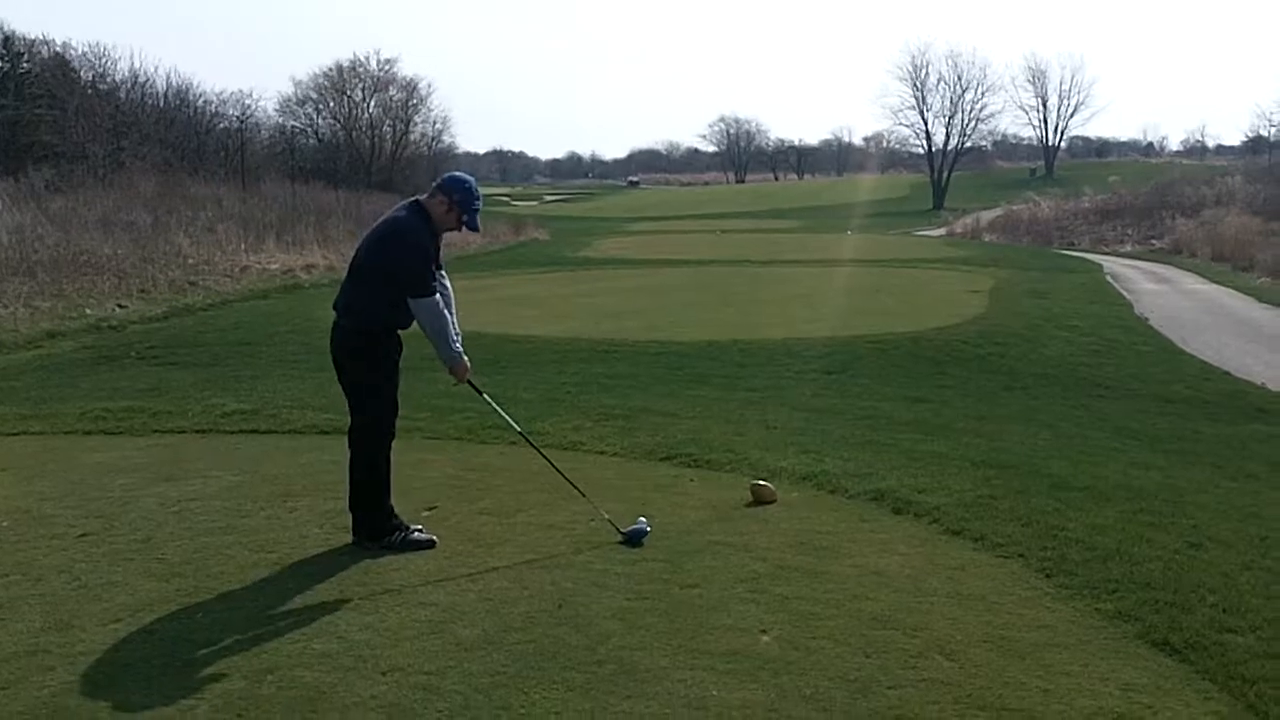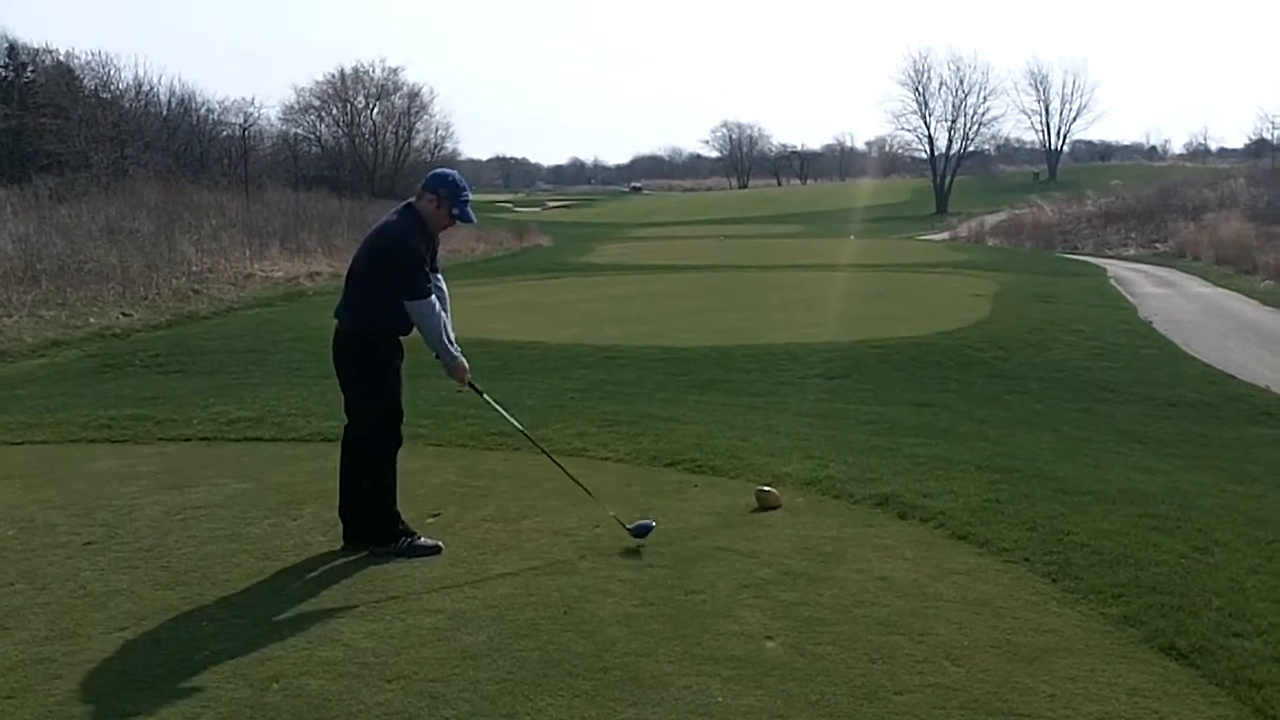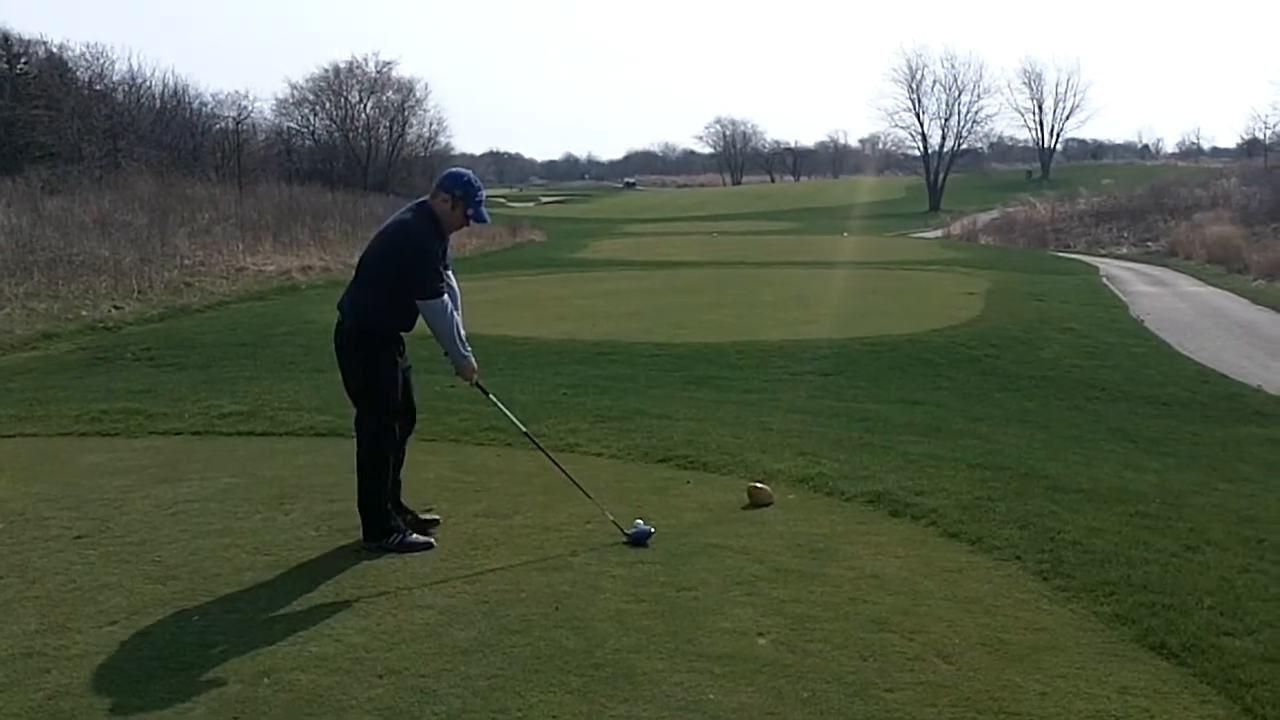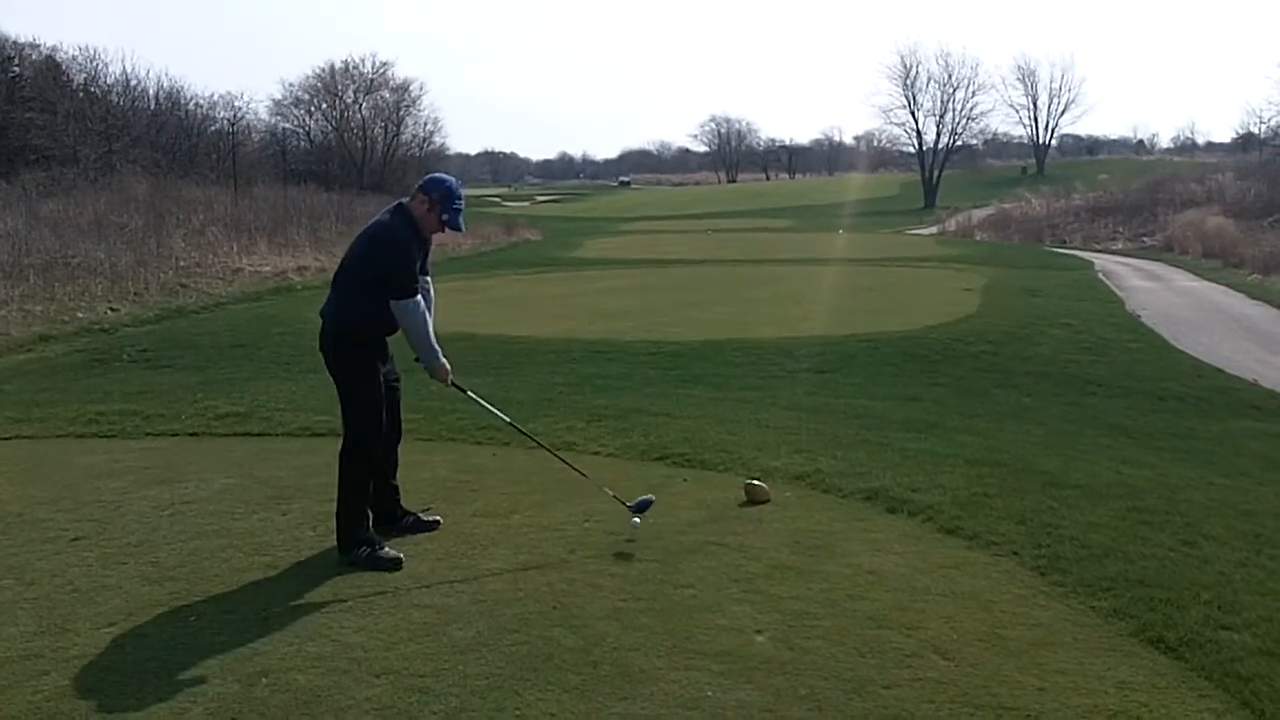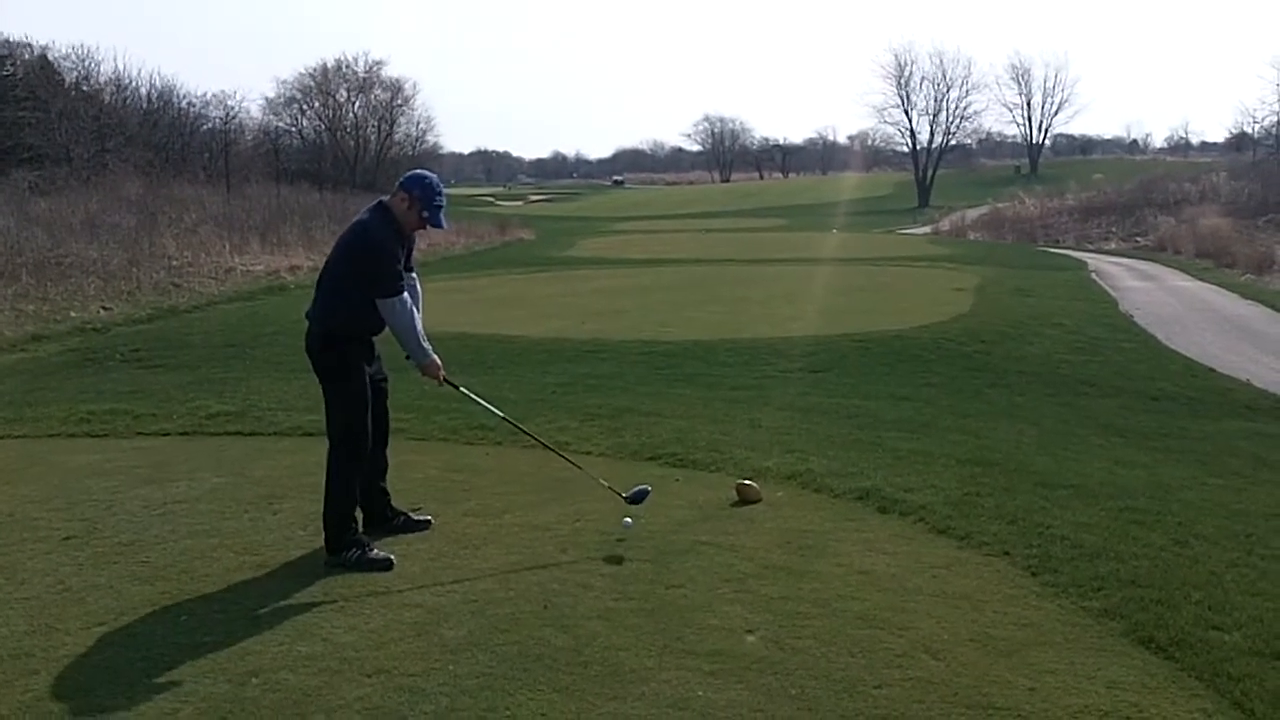
dt=1s
person 1, frame 1
left shoulder: (419, 225)
right shoulder: (407, 234)
left elbow: (440, 286)
right elbow: (427, 306)
left wrist: (456, 348)
right wrist: (453, 357)
left hip: (372, 335)
right hip: (361, 338)
left knee: (375, 427)
right knee: (375, 429)
left ankle: (372, 520)
right ankle: (377, 527)
person 1, frame 2
left shoulder: (420, 231)
right shoulder: (400, 237)
left elbow: (437, 289)
right elbow: (424, 307)
left wrist: (450, 348)
right wrist: (452, 358)
left hip: (370, 341)
right hip: (365, 344)
left knee: (364, 433)
right knee: (381, 435)
left ankle: (359, 528)
right ankle: (386, 532)
person 1, frame 3
left shoulder: (430, 227)
right shoulder: (413, 236)
left elbow: (447, 287)
right elbow: (435, 306)
left wrist: (460, 348)
right wrist: (462, 357)
left hip: (382, 334)
right hip: (364, 337)
left knee: (401, 420)
right knee: (379, 428)
left ankle: (390, 509)
right ankle: (380, 527)
person 1, frame 4
left shoulder: (413, 233)
right shoulder: (392, 236)
left elbow: (422, 291)
right elbow: (409, 308)
left wrist: (430, 352)
right wrist: (434, 359)
left hip: (371, 338)
right hip: (348, 341)
left knee: (387, 429)
right knee: (364, 434)
left ankle: (388, 513)
right ankle: (355, 539)
person 1, frame 5
left shoulder: (396, 231)
right shoulder: (373, 236)
left elbow: (409, 287)
right elbow: (396, 306)
left wrist: (421, 348)
right wrist: (424, 356)
left hip: (358, 339)
right hip: (334, 342)
left knee: (375, 430)
right knee: (350, 437)
left ankle: (378, 513)
right ankle: (342, 541)
